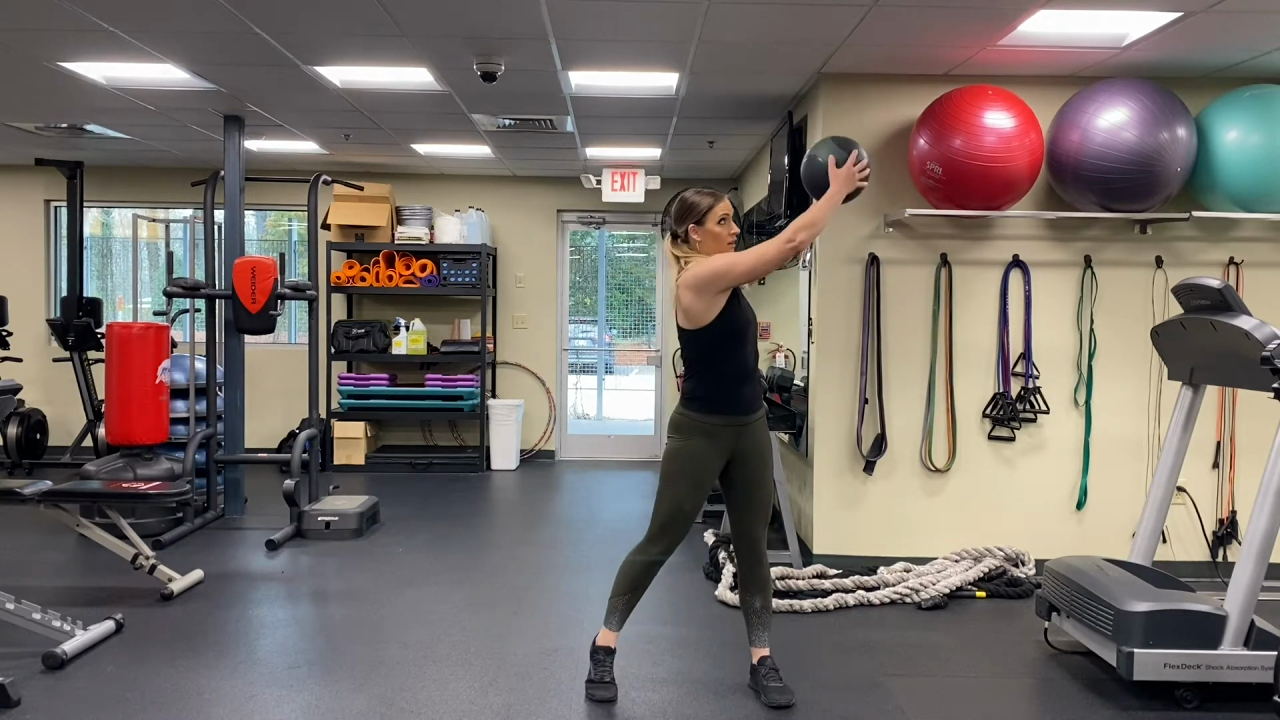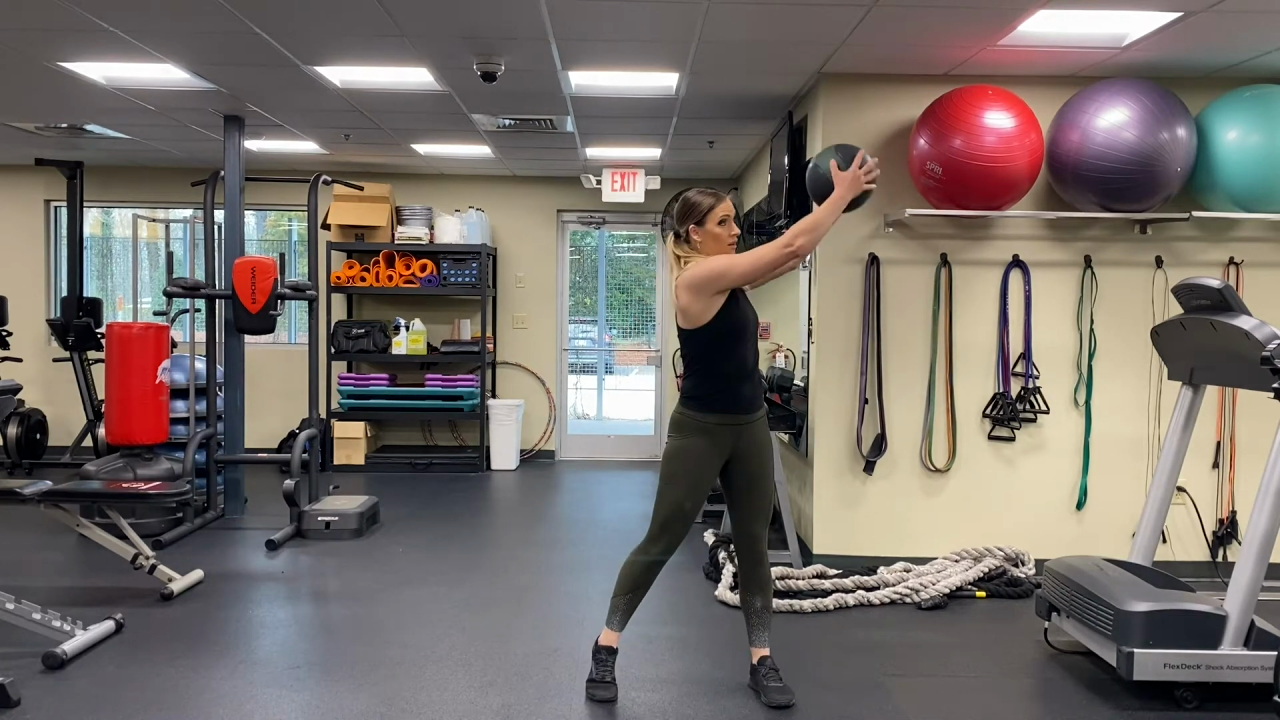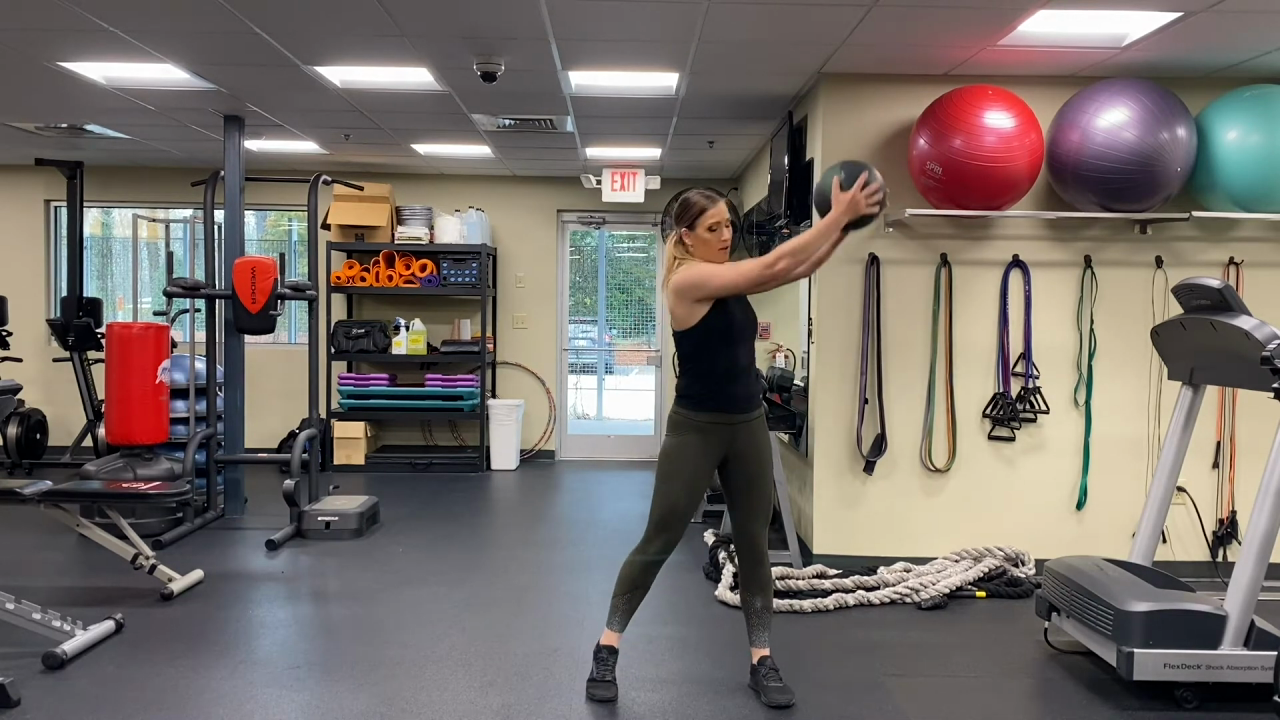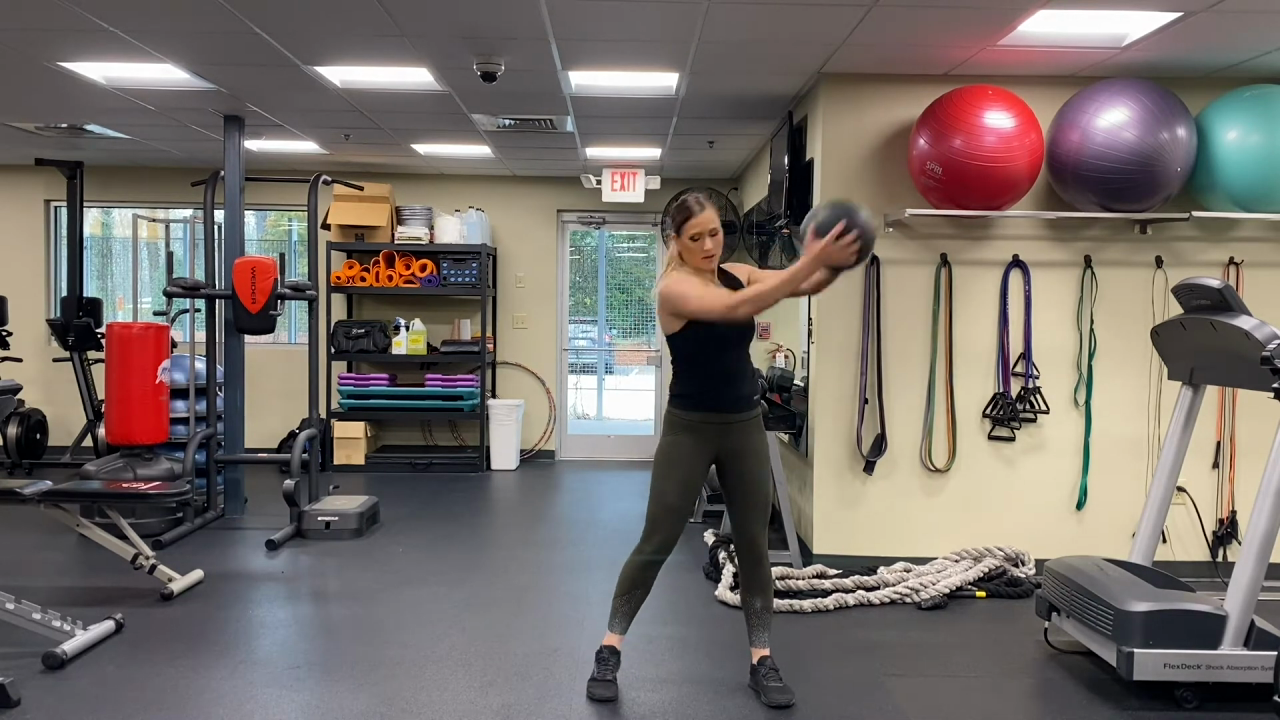
dt=0.1s
person 1, frame 1
left shoulder: (721, 273)
right shoulder: (701, 275)
left elbow: (786, 248)
right elbow: (788, 243)
left wrist: (835, 193)
right wrist: (837, 190)
left hip: (749, 426)
right hip: (701, 430)
left knee: (753, 545)
right knee: (660, 542)
left ankle: (761, 658)
right ankle: (604, 645)
person 1, frame 2
left shoulder: (725, 273)
right shoulder: (700, 276)
left elbow: (788, 255)
right elbow: (788, 246)
left wrist: (840, 198)
right wrist: (841, 194)
left hip: (749, 426)
right hip: (700, 429)
left knee: (754, 545)
right knee: (661, 543)
left ankle: (761, 659)
right ankle: (606, 646)
person 1, frame 3
left shoulder: (735, 271)
right shoulder: (688, 279)
left elbow: (795, 265)
right elbow: (765, 271)
left wrist: (841, 222)
right wrist: (836, 216)
left hip: (748, 426)
right hip: (695, 429)
left knee: (753, 543)
right knee: (658, 542)
left ankle: (762, 660)
right ankle: (607, 647)
person 1, frame 4
left shoulder: (738, 274)
right shoulder: (674, 287)
left elbow: (799, 285)
right elbow: (735, 308)
left wrist: (834, 263)
right wrist: (804, 264)
left hip: (745, 426)
right hip: (690, 429)
left knee: (754, 544)
right knee: (656, 544)
left ankle: (761, 661)
right ankle: (609, 649)
